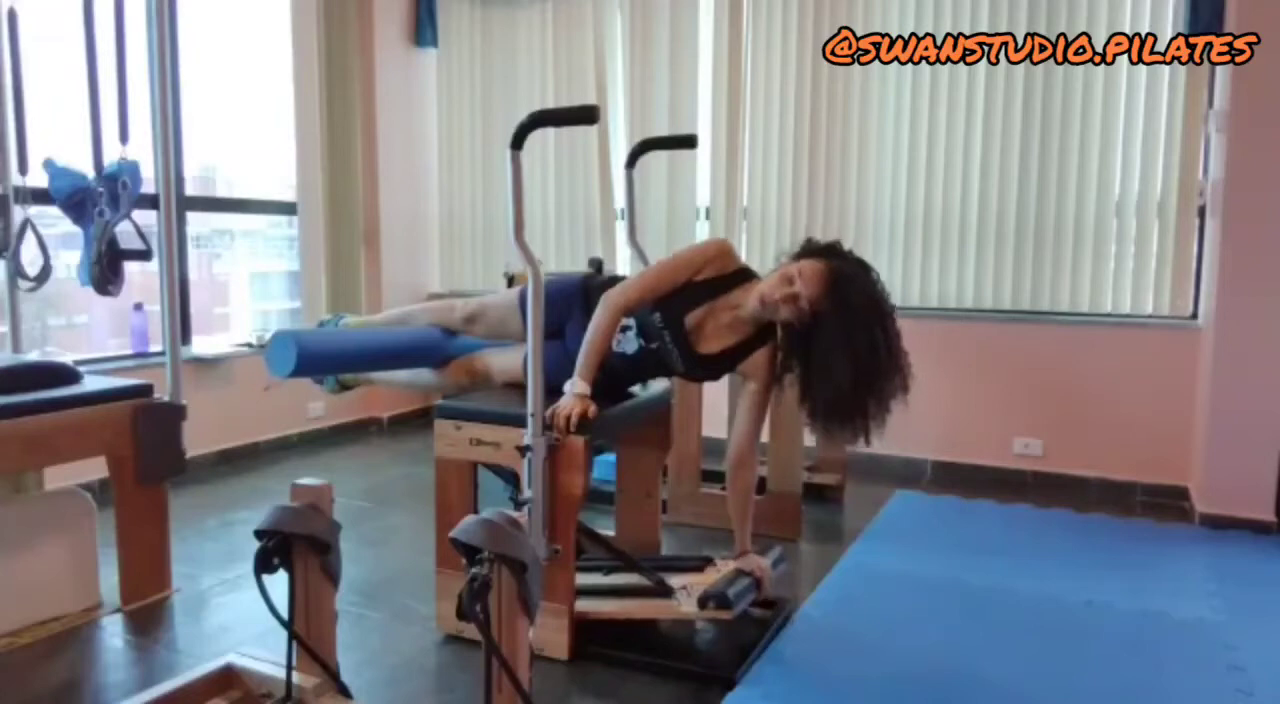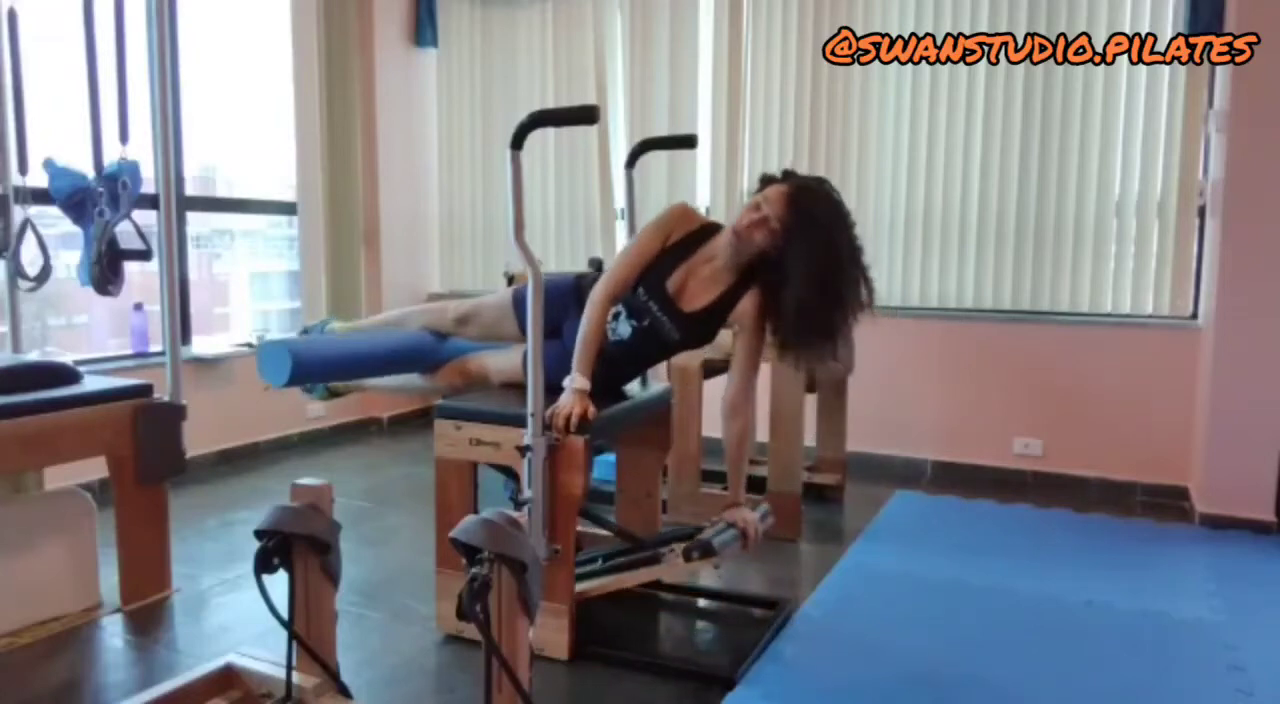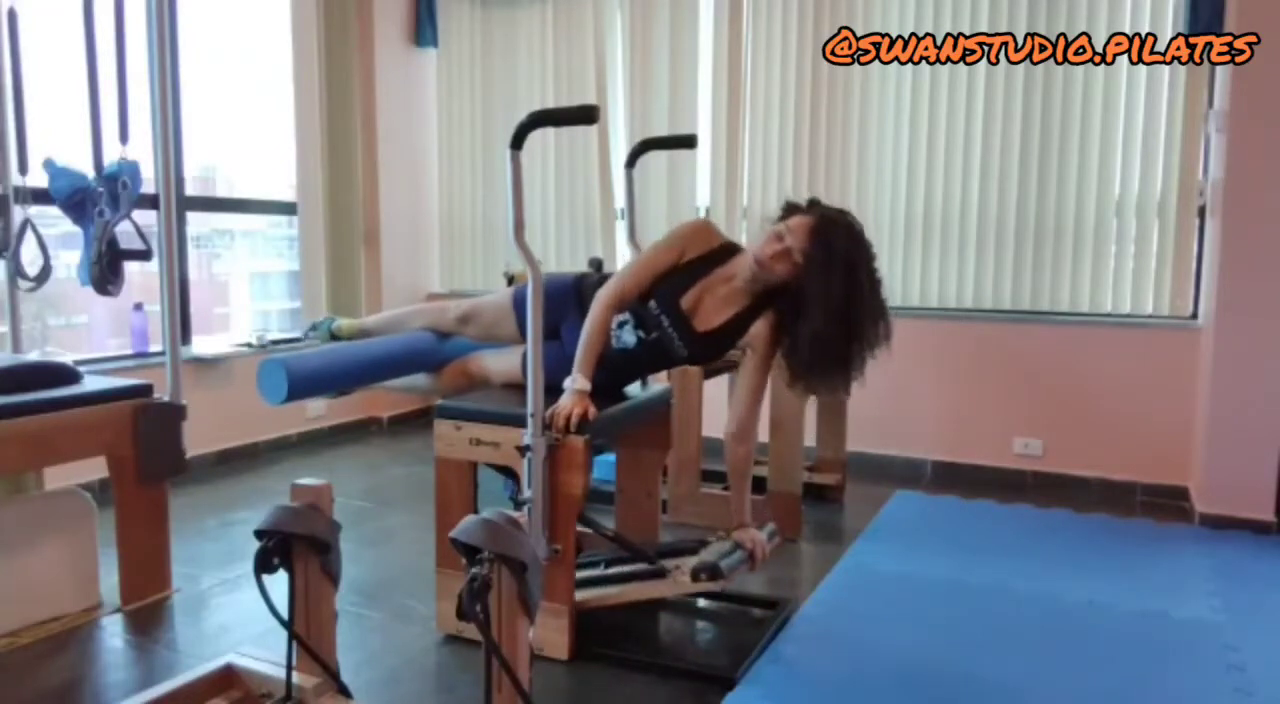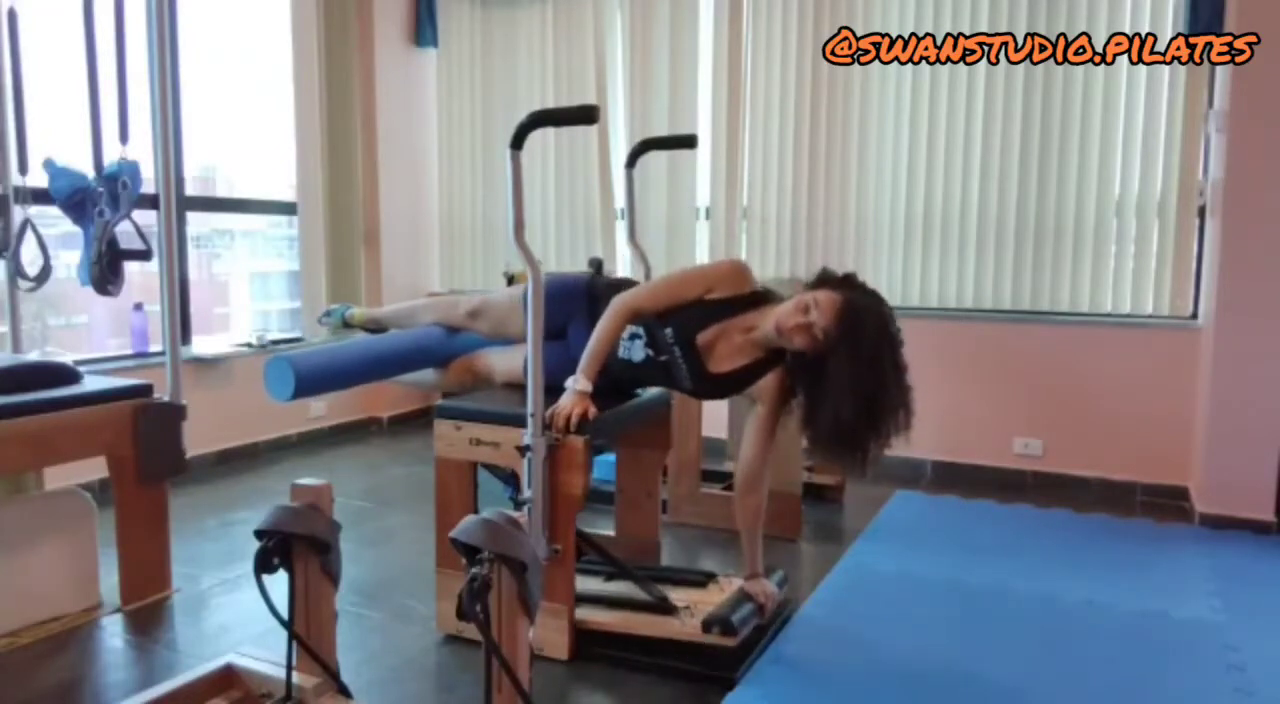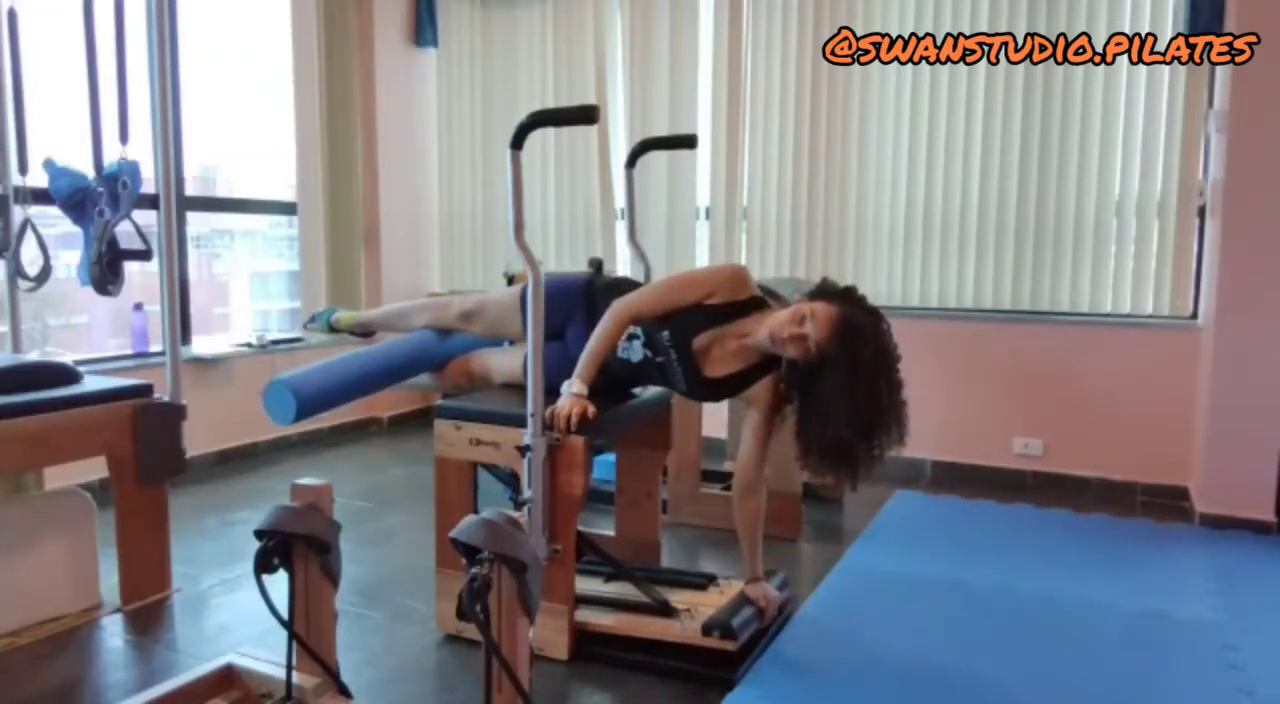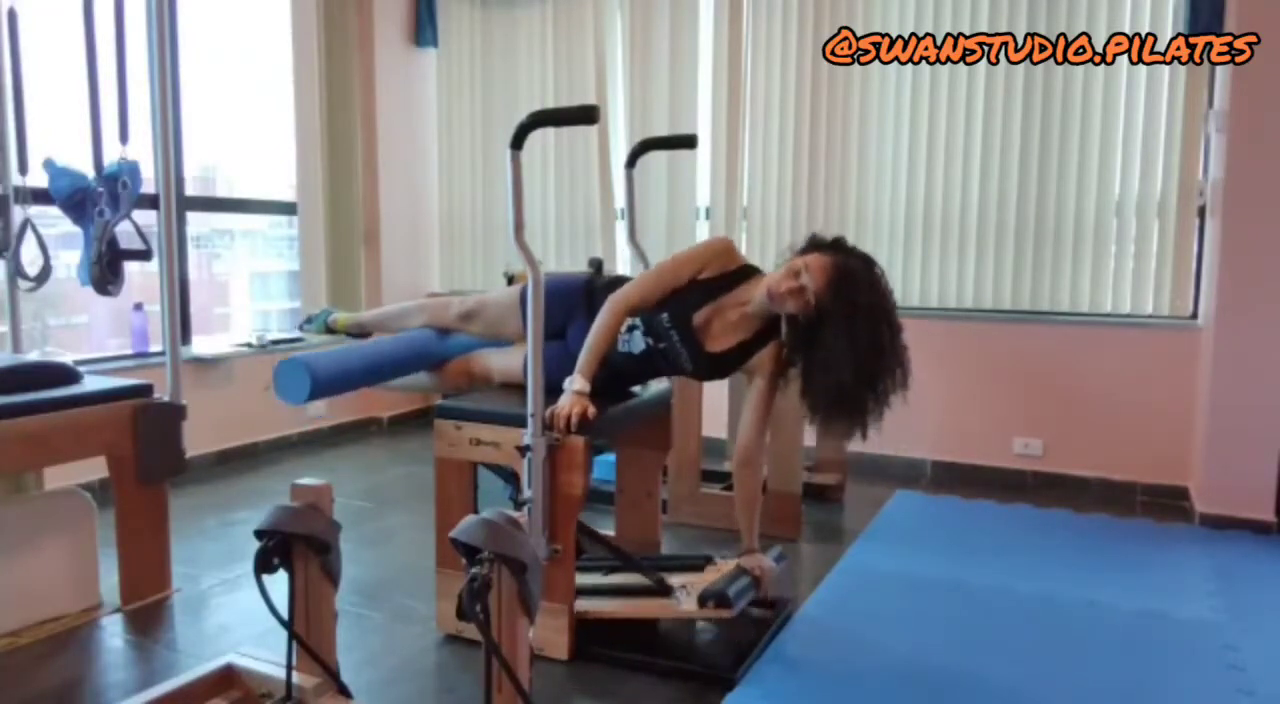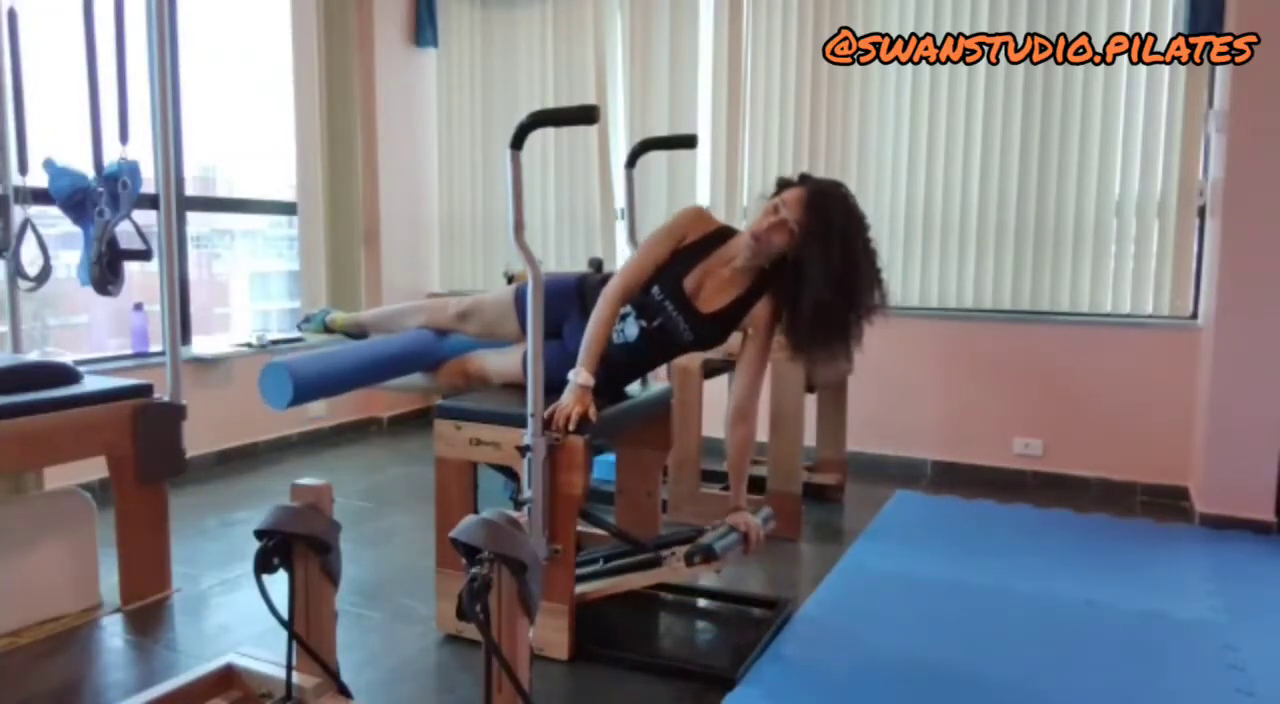
dt=0.7s
person 1, frame 1
left shoulder: (761, 357)
right shoulder: (717, 259)
left elbow: (742, 453)
right elbow: (615, 299)
left wrist: (743, 548)
right wrist: (575, 387)
left hip: (608, 370)
right hip: (584, 308)
left knee: (467, 372)
right knee: (464, 316)
left ankle: (352, 374)
right ankle: (350, 327)
person 1, frame 2
left shoulder: (750, 304)
right shoulder: (682, 222)
left elbow: (738, 406)
right elbow: (604, 292)
left wrist: (735, 498)
right wrist: (578, 384)
left hip: (605, 364)
right hip: (574, 305)
left knee: (463, 373)
right knee: (454, 317)
left ankle: (343, 382)
right ankle: (338, 334)
person 1, frame 3
left shoulder: (761, 327)
right shoulder: (701, 238)
left elbow: (741, 430)
right elbow: (611, 296)
left wrist: (741, 520)
right wrist: (577, 384)
left hip: (605, 366)
right hip: (578, 305)
left knee: (464, 373)
right knee: (458, 317)
right ankle: (346, 329)
person 1, frame 4
left shoulder: (771, 381)
right shoulder: (732, 280)
left elbow: (750, 479)
right elbow: (624, 304)
left wrist: (753, 572)
right wrist: (576, 386)
left hip: (607, 370)
right hip: (589, 306)
left knee: (473, 370)
right knee: (469, 311)
right ankle: (365, 316)
person 1, frame 5
left shoulder: (764, 387)
right shoulder: (733, 285)
left elbow: (748, 483)
right elbow: (623, 308)
left wrist: (755, 576)
right wrist: (576, 386)
left hip: (609, 371)
right hip: (587, 306)
left knee: (467, 371)
right knee: (463, 314)
right ankle: (354, 319)
person 1, frame 6
left shoulder: (767, 356)
right shoulder: (721, 257)
left elbow: (747, 456)
right elbow: (621, 301)
left wrist: (750, 547)
right wrist: (578, 385)
left hip: (607, 371)
right hip: (585, 305)
left knee: (462, 373)
right knee: (460, 312)
right ankle: (347, 322)
person 1, frame 7
left shoulder: (761, 309)
right shoulder: (696, 225)
left elbow: (742, 412)
right elbow: (618, 290)
left wrist: (737, 503)
right wrist: (578, 380)
left hip: (605, 368)
right hip: (579, 305)
left knee: (463, 372)
right knee: (454, 314)
right ankle: (342, 322)
